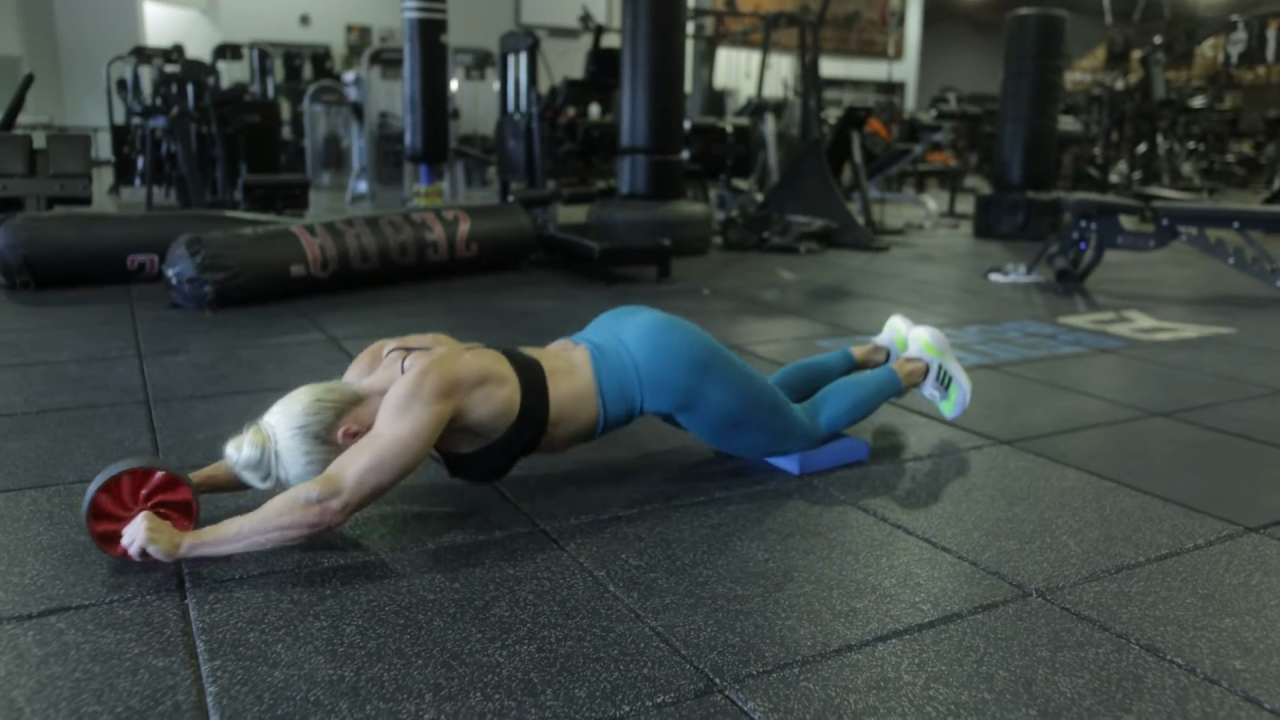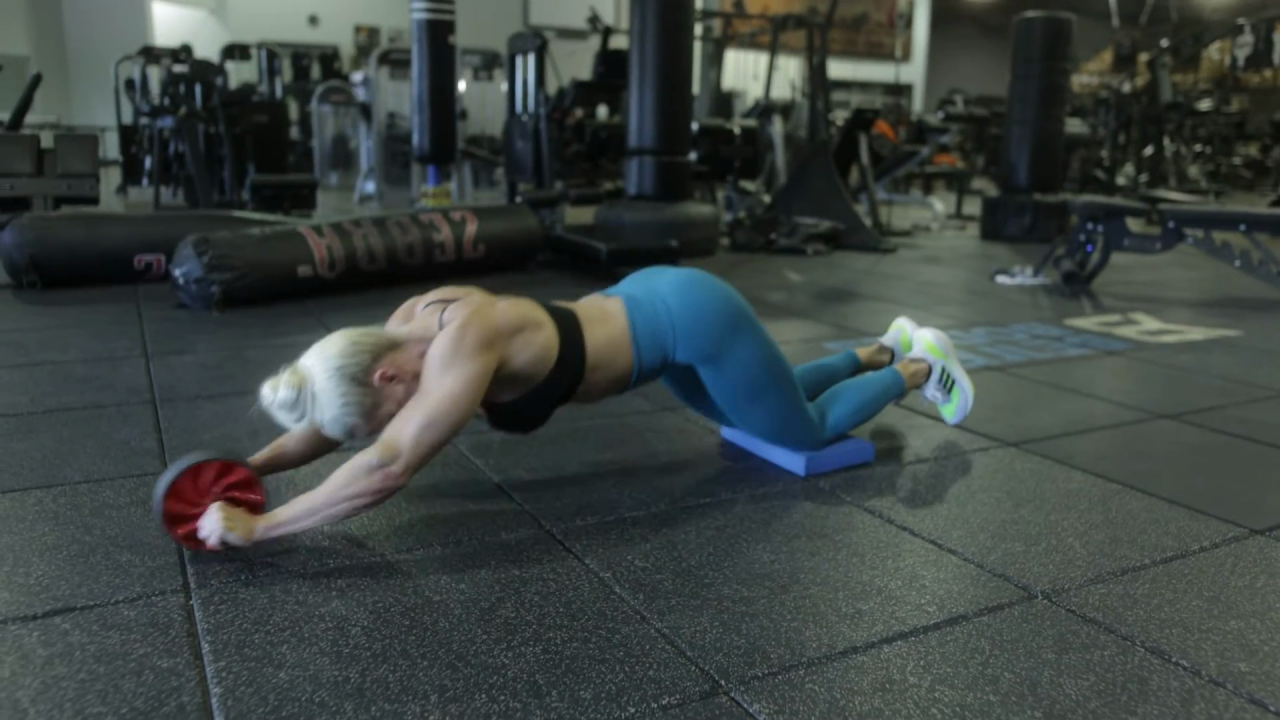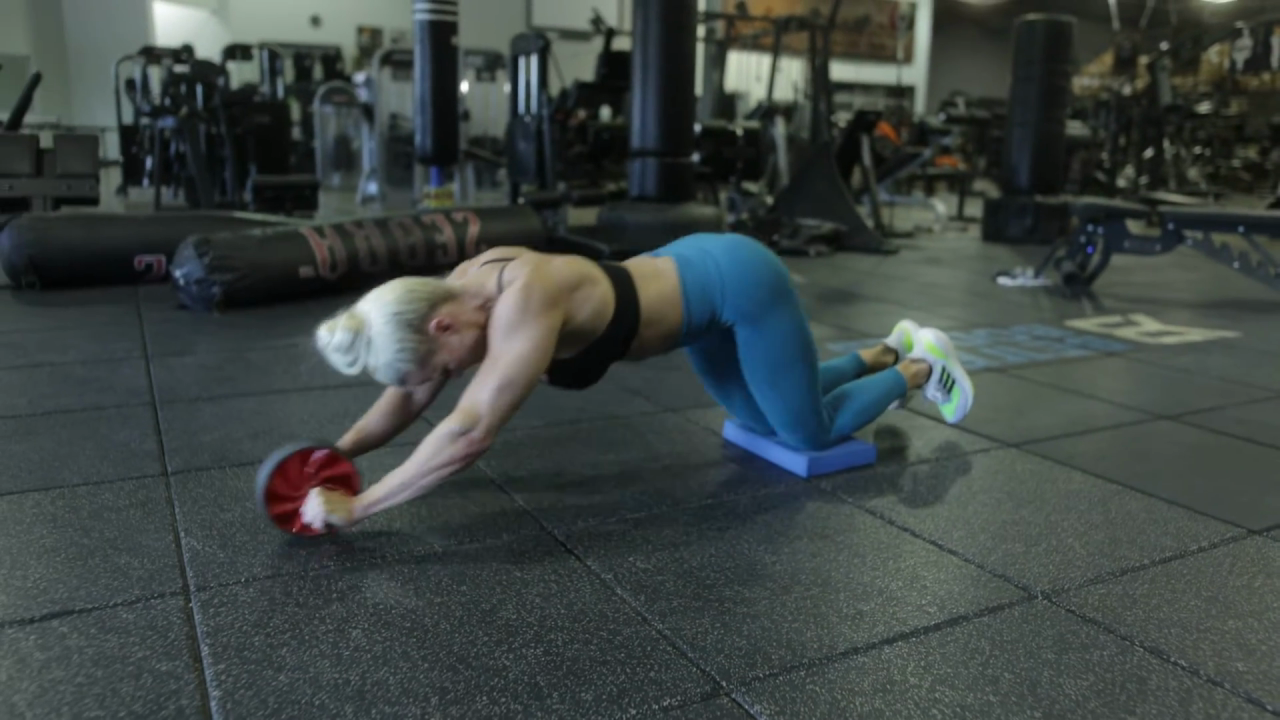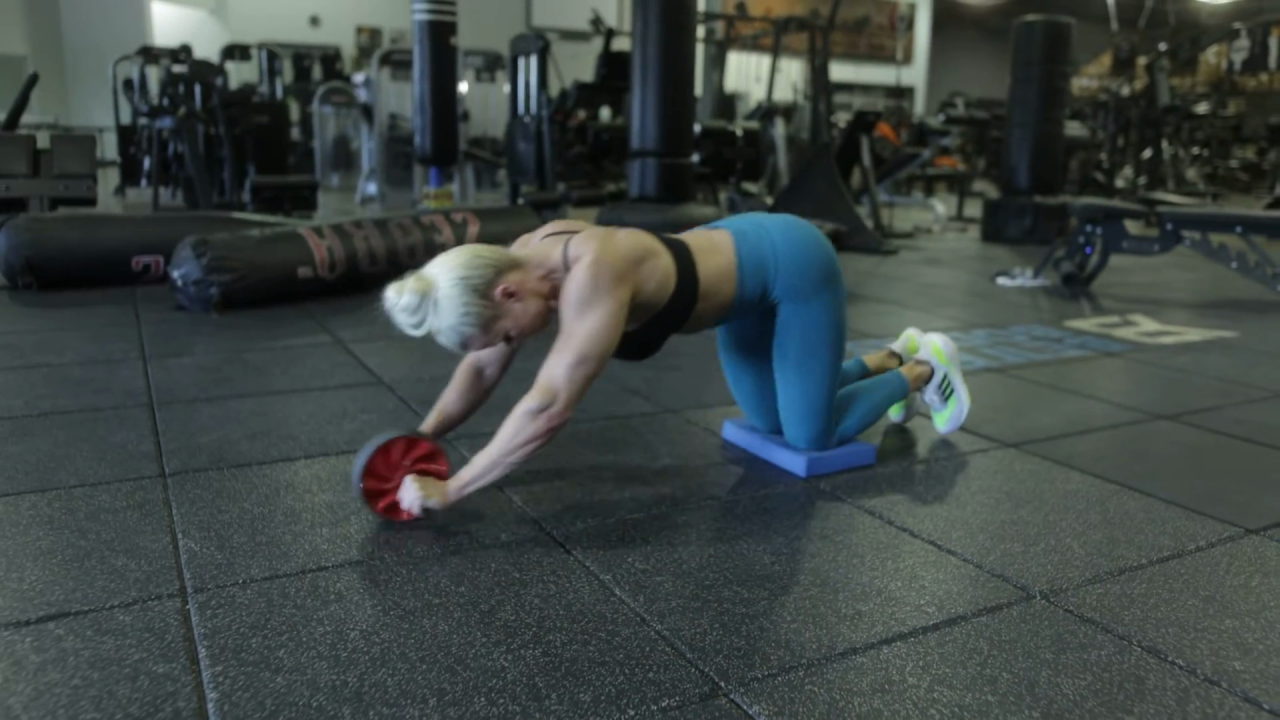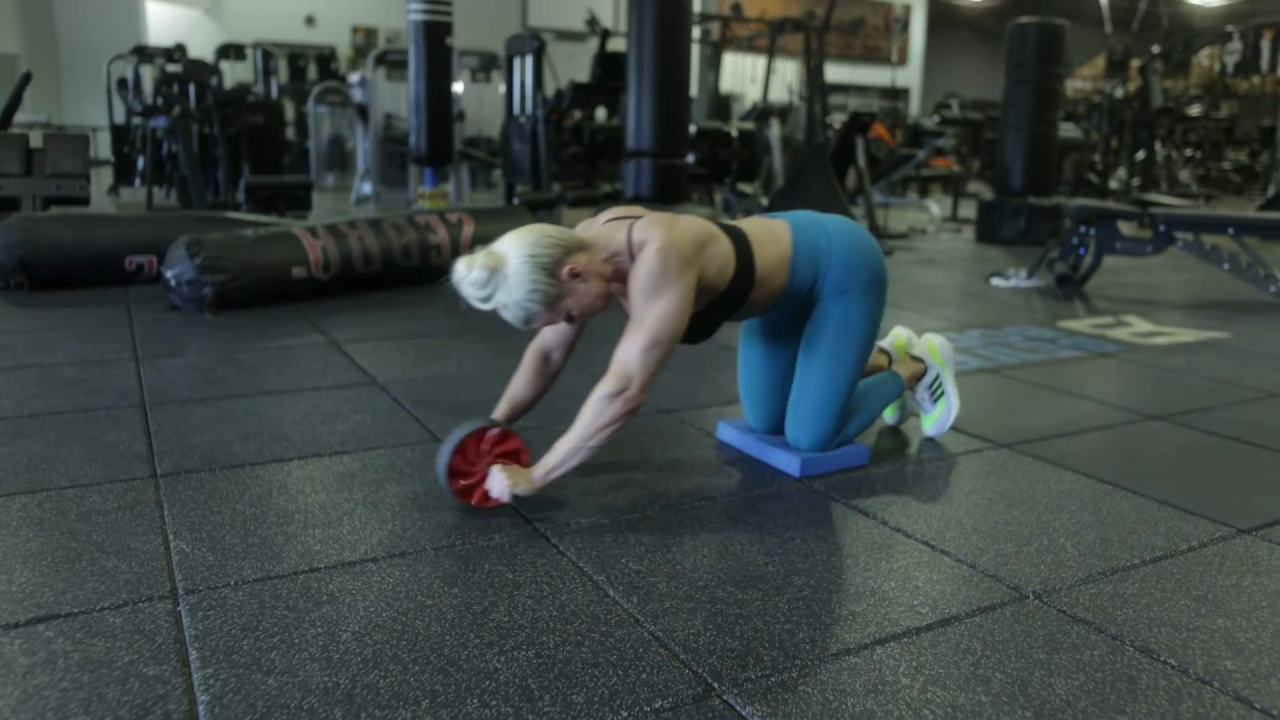
dt=0.2s
person 1, frame 1
left shoulder: (418, 392)
right shoulder: (373, 369)
left elbow: (323, 506)
right elbow: (290, 446)
left wrist: (184, 545)
right wrist: (193, 482)
left hip: (660, 362)
right hip: (622, 342)
left knee: (797, 432)
right knee: (759, 399)
left ankle: (915, 367)
right ankle: (874, 349)
person 1, frame 2
left shoulder: (458, 342)
right shoulder: (408, 328)
left elbow: (387, 468)
right elbow: (336, 422)
left wrist: (260, 529)
right wrist: (253, 466)
left hip: (695, 318)
right hip: (655, 307)
left knee: (804, 433)
right knee: (755, 417)
left ankle: (918, 366)
right ankle: (880, 351)
person 1, frame 3
left shoulder: (523, 300)
right shoulder: (461, 289)
left elbow: (468, 435)
right elbow: (409, 394)
left wrist: (355, 508)
right wrist: (339, 452)
left hip: (743, 285)
right hip: (700, 281)
left knee: (807, 435)
right knee: (764, 421)
left ankle: (920, 368)
right ankle: (885, 352)
person 1, frame 4
left shoulder: (591, 274)
right shoulder: (520, 262)
left elbow: (546, 410)
right elbow: (479, 369)
left wrist: (449, 491)
right wrist: (421, 439)
left hip: (795, 267)
right hip: (745, 269)
left knee: (809, 437)
right knee: (769, 425)
left ankle: (922, 372)
right ankle: (891, 359)
person 1, frame 5
left shoulder: (656, 259)
right shoulder: (582, 244)
left elbow: (622, 393)
right elbow: (547, 351)
left wrist: (533, 478)
right wrist: (494, 428)
left hip: (842, 269)
right hip: (786, 271)
left knee: (810, 437)
right knee: (764, 424)
left ankle: (917, 370)
right ankle: (884, 357)
